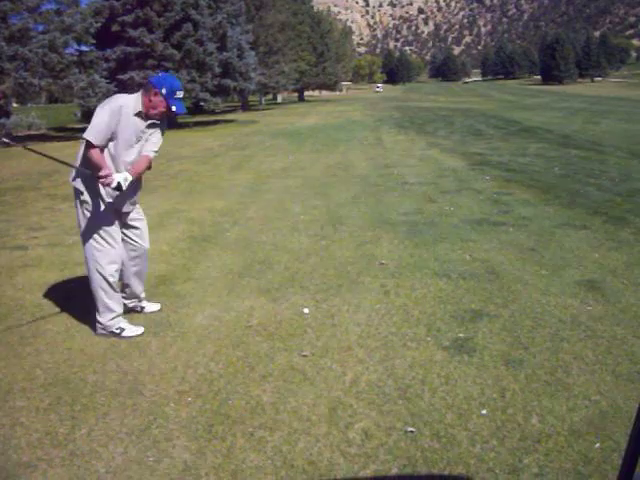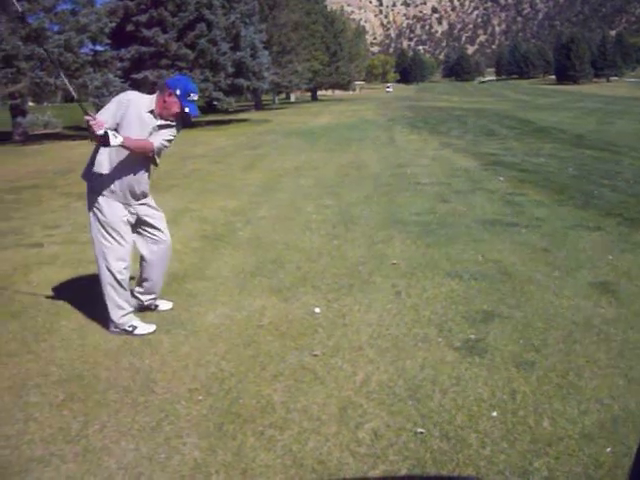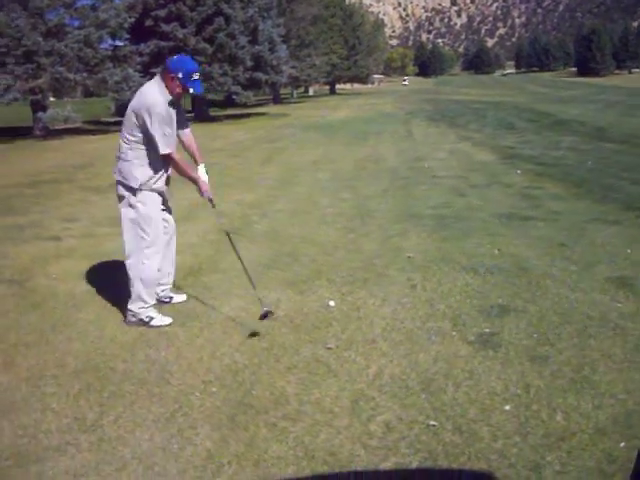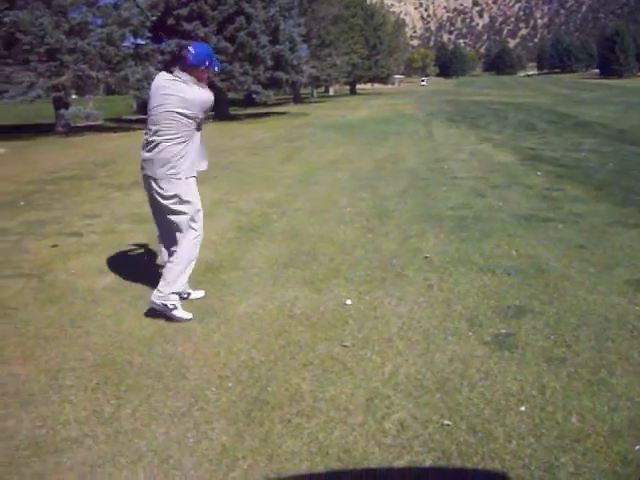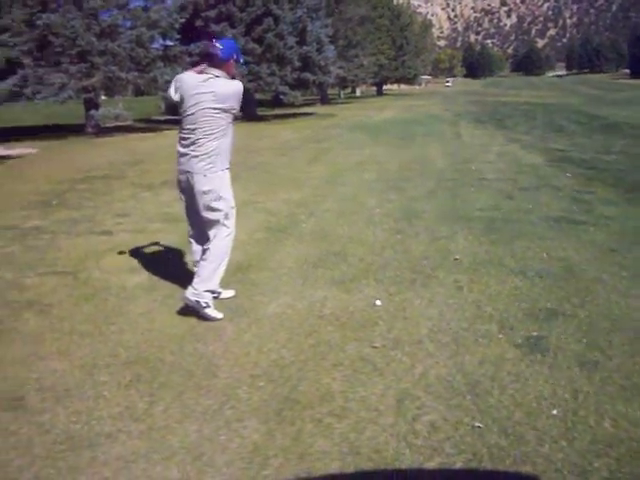
dt=0.3s
person 1, frame 1
left shoulder: (158, 122)
right shoulder: (117, 105)
left elbow: (146, 158)
right elbow: (91, 147)
left wrist: (125, 178)
right wrist: (106, 170)
left hip: (124, 194)
right hip: (94, 192)
left knee: (138, 247)
right knee: (107, 255)
left ankle: (131, 299)
right ankle: (109, 320)
person 1, frame 2
left shoulder: (172, 126)
right shoulder: (129, 101)
left elbow: (149, 147)
right elbow: (96, 128)
left wrist: (113, 137)
right wrist: (100, 132)
left hip: (138, 194)
right hip: (106, 191)
left knee: (159, 242)
right knee: (117, 256)
left ankle: (144, 297)
right ankle: (121, 318)
person 1, frame 3
left shoulder: (166, 96)
right shoulder: (155, 104)
left elbow: (180, 134)
right elbow: (170, 155)
left wrist: (200, 165)
right wrist: (197, 181)
left hip: (152, 179)
right hip: (138, 181)
left knee: (164, 233)
right knee: (149, 243)
left ankle: (159, 290)
right ankle: (140, 309)
person 1, frame 4
left shoulder: (160, 81)
right shoulder: (203, 97)
left hip: (152, 171)
right hip: (175, 175)
left knee: (169, 232)
right knee: (190, 231)
left ankle: (176, 286)
right ankle: (166, 295)
person 1, frame 5
left shoulder: (187, 81)
right shoulder: (234, 88)
left wrist: (205, 63)
right wrist: (215, 61)
left hip: (186, 169)
right hip: (210, 171)
left knee: (199, 231)
right knee: (223, 229)
left ankle: (207, 285)
right ankle: (199, 292)
